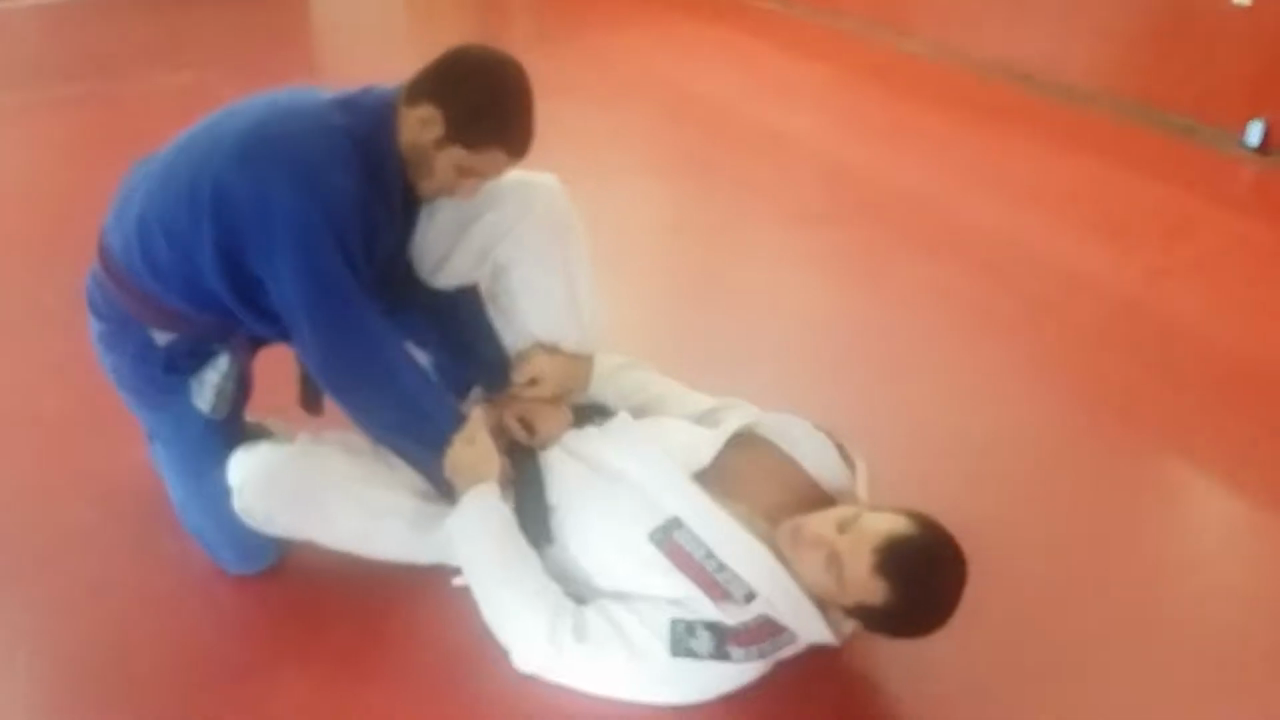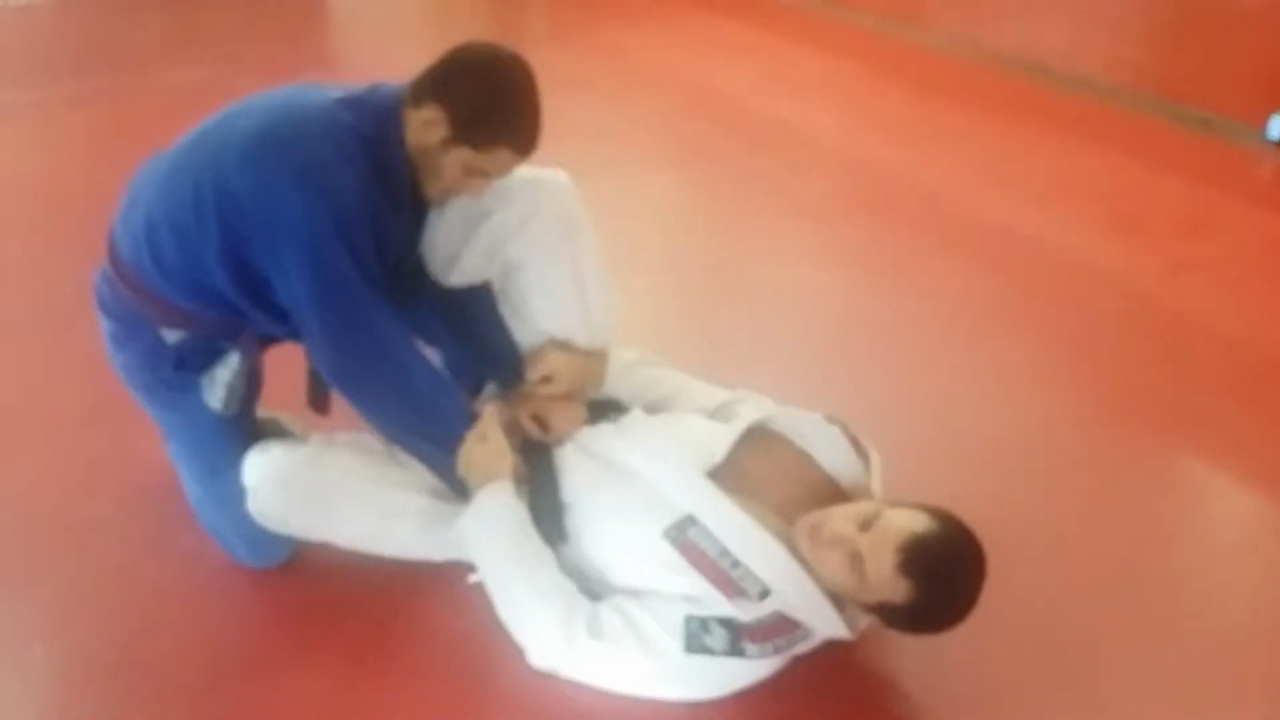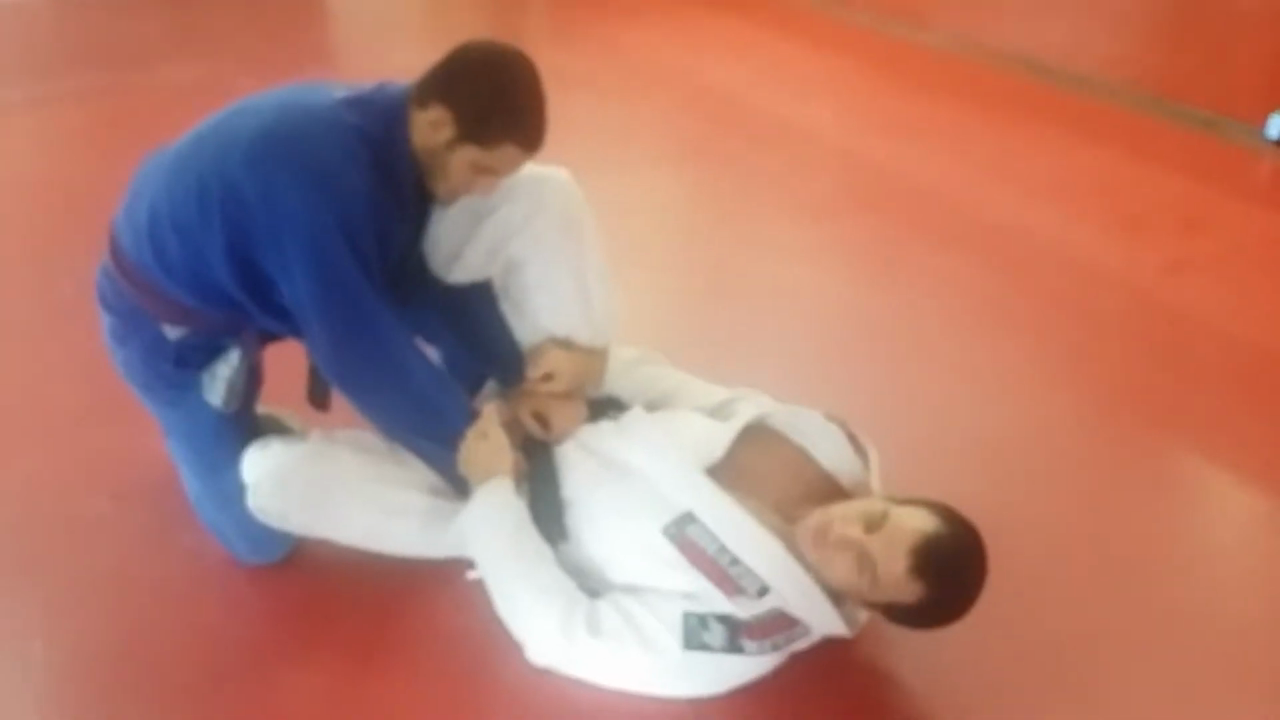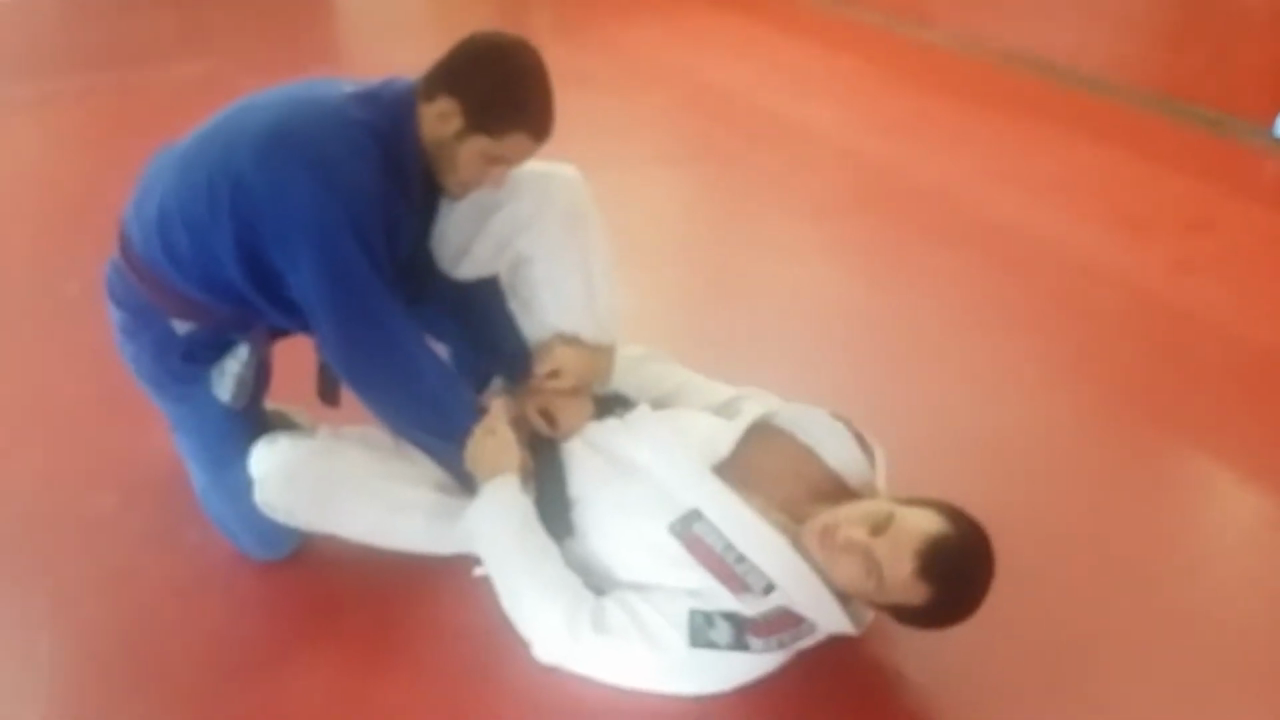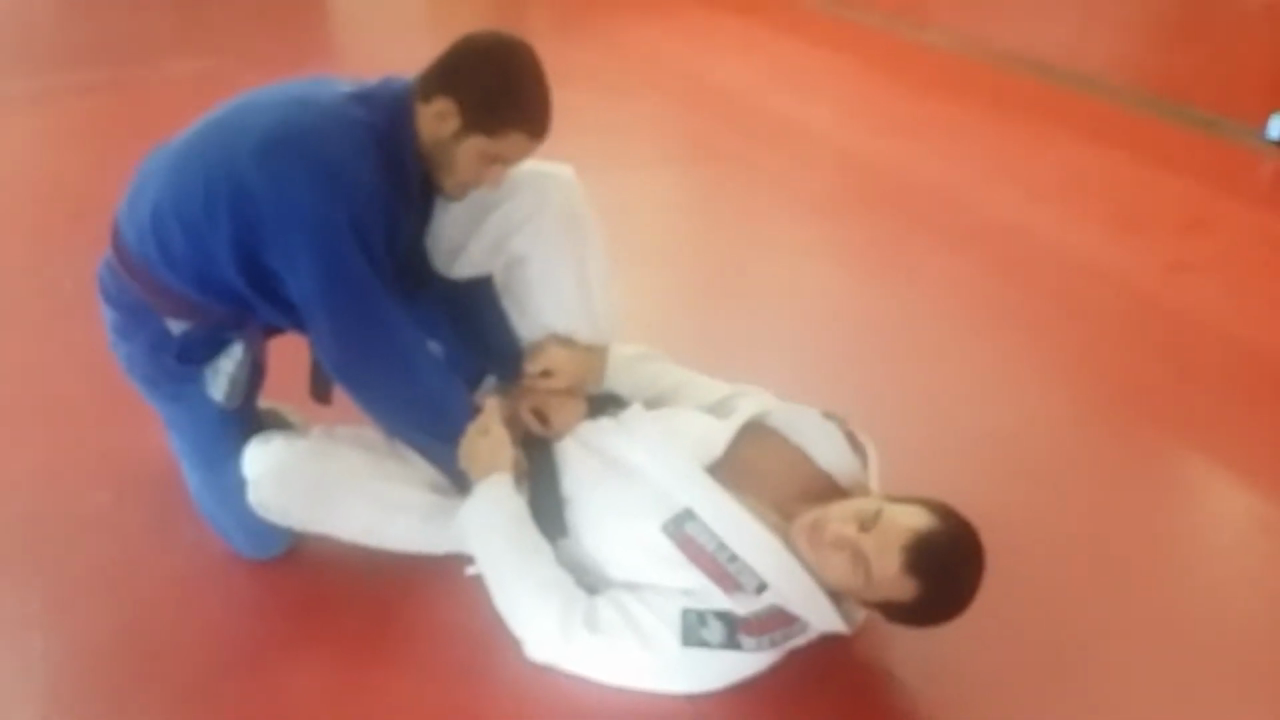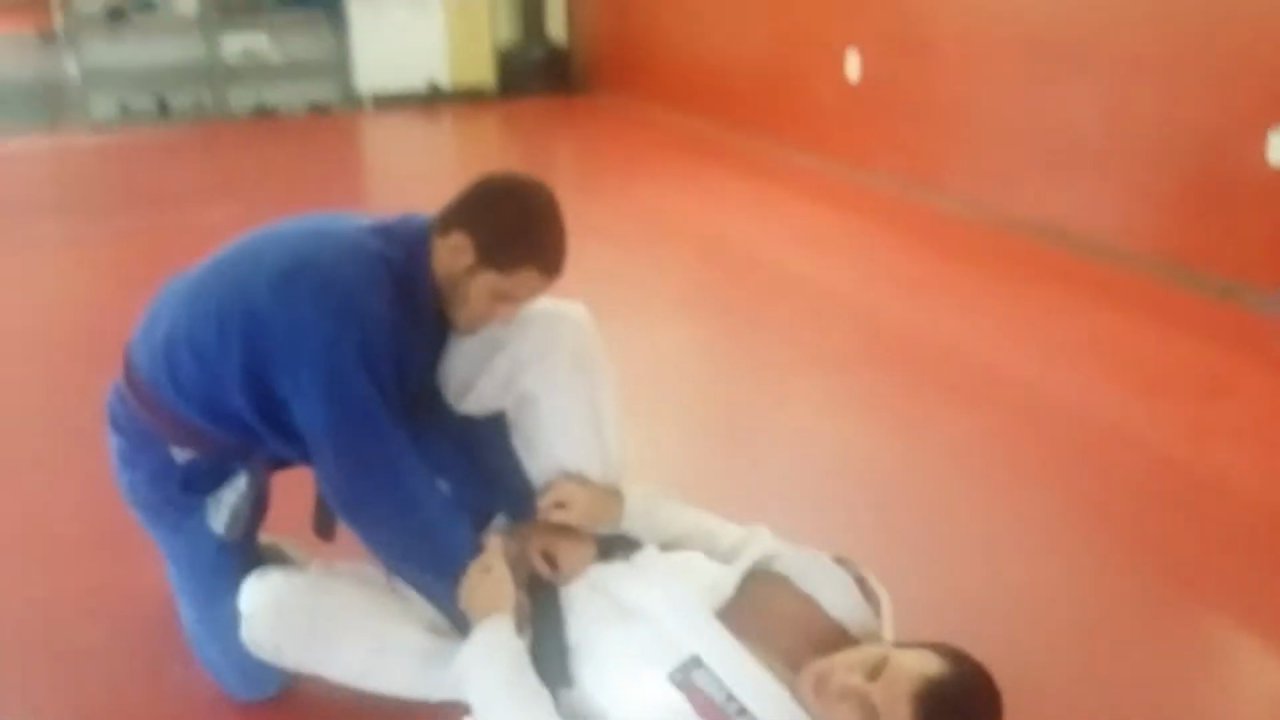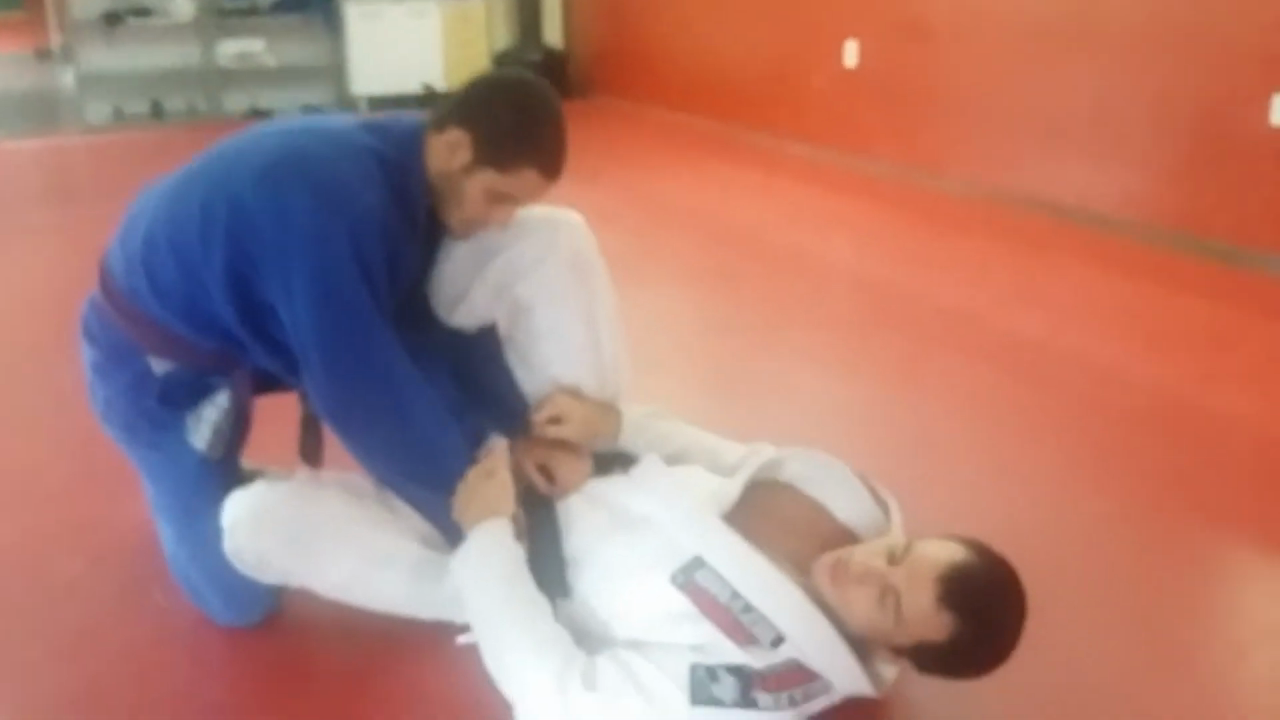
dt=0.7s
person 1, frame 1
left shoulder: (721, 646)
right shoulder: (820, 461)
left elbow: (550, 642)
right elbow: (701, 413)
left wrist: (480, 499)
left hip: (514, 513)
right hip: (548, 410)
left knee: (262, 477)
left ankle: (226, 440)
person 1, frame 2
left shoulder: (736, 641)
right shoulder: (837, 455)
left elbow: (563, 637)
right elbow: (713, 406)
left wrist: (492, 495)
left hip: (522, 511)
right hip: (566, 404)
left knee: (275, 481)
left ankle: (260, 438)
person 1, frame 3
left shoulder: (735, 638)
right shoulder: (835, 452)
left elbow: (562, 634)
right elbow: (706, 401)
left wrist: (492, 494)
left hip: (524, 510)
right hip: (574, 413)
left knee: (273, 476)
left ankle: (259, 433)
person 1, frame 4
left shoulder: (739, 635)
right shoulder: (842, 452)
left elbow: (567, 630)
right elbow: (717, 402)
left wrist: (497, 489)
left hip: (529, 508)
right hip: (572, 395)
left knee: (280, 470)
left ankle: (263, 429)
person 1, frame 5
left shoulder: (736, 635)
right shoulder: (836, 449)
left elbow: (561, 630)
right elbow: (727, 402)
left wrist: (489, 487)
right wrist: (596, 366)
left hip: (523, 503)
right hip: (577, 404)
left knee: (271, 469)
left ankle: (256, 426)
person 1, frame 6
right shoulder: (848, 601)
right elbow: (744, 550)
left wrist: (490, 634)
right wrist: (620, 509)
right hip: (609, 563)
left knee: (267, 608)
right knee: (553, 328)
person 1, frame 7
right shoulder: (853, 503)
left wrist: (487, 537)
right wrist: (613, 424)
left hip: (523, 564)
right hip: (582, 472)
left knee: (255, 519)
person 2, frame 1
left shoulder: (376, 137)
right shoulder: (306, 175)
left elbow: (419, 282)
right elbow: (351, 351)
left wrist: (499, 385)
left hip: (237, 287)
right hip: (159, 320)
right knee: (248, 547)
right ankle: (182, 430)
person 2, frame 2
left shoulder: (384, 131)
right shoulder: (315, 176)
left elbow: (427, 278)
right elbow: (362, 349)
left wrist: (512, 380)
left hip: (247, 281)
right hip: (169, 319)
right knee: (263, 541)
right ankle: (200, 428)
person 2, frame 3
left shoulder: (386, 131)
right shoulder: (320, 176)
left elbow: (429, 278)
right elbow: (363, 350)
left wrist: (511, 376)
left hip: (243, 278)
right hip: (169, 314)
right knee: (261, 538)
person 2, frame 4
left shoulder: (396, 127)
right shoulder: (328, 171)
left elbow: (434, 273)
right elbow: (372, 344)
left wrist: (520, 366)
left hip: (258, 275)
right hip: (180, 310)
right knee: (269, 532)
right ankle: (212, 420)
person 2, frame 5
left shoulder: (390, 125)
right shoulder: (325, 172)
left elbow: (429, 273)
right elbow: (369, 349)
left wrist: (515, 367)
left hip: (250, 272)
right hip: (172, 309)
right knee: (261, 531)
right ankle: (207, 423)
person 2, frame 6
left shoulder: (406, 263)
right shoulder: (340, 302)
left elbow: (440, 413)
right elbow: (375, 481)
left wrist: (524, 515)
left hip: (262, 404)
right hip: (179, 437)
right knee: (254, 672)
right ankle: (206, 556)
person 2, frame 7
left shoulder: (402, 168)
right shoulder: (330, 200)
left elbow: (439, 326)
right elbow: (362, 389)
left wrist: (519, 433)
left hip: (249, 323)
right hip: (156, 355)
right knee: (240, 597)
right ankle: (187, 481)
